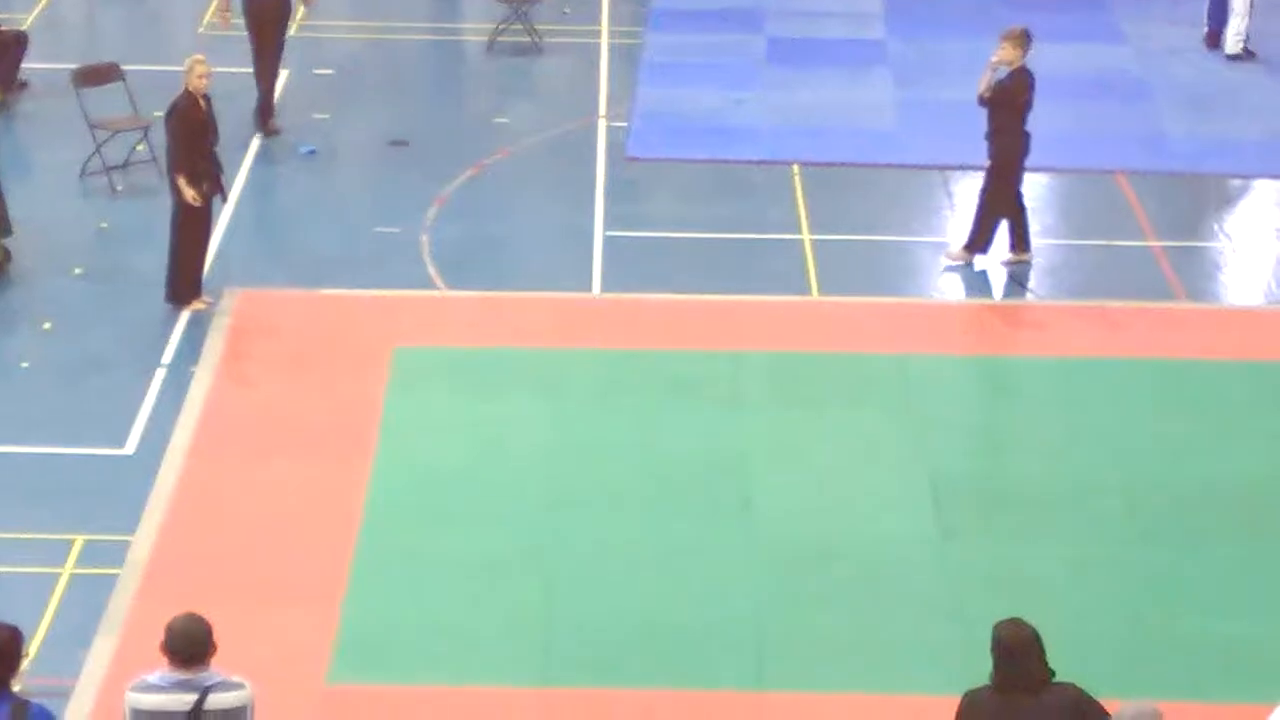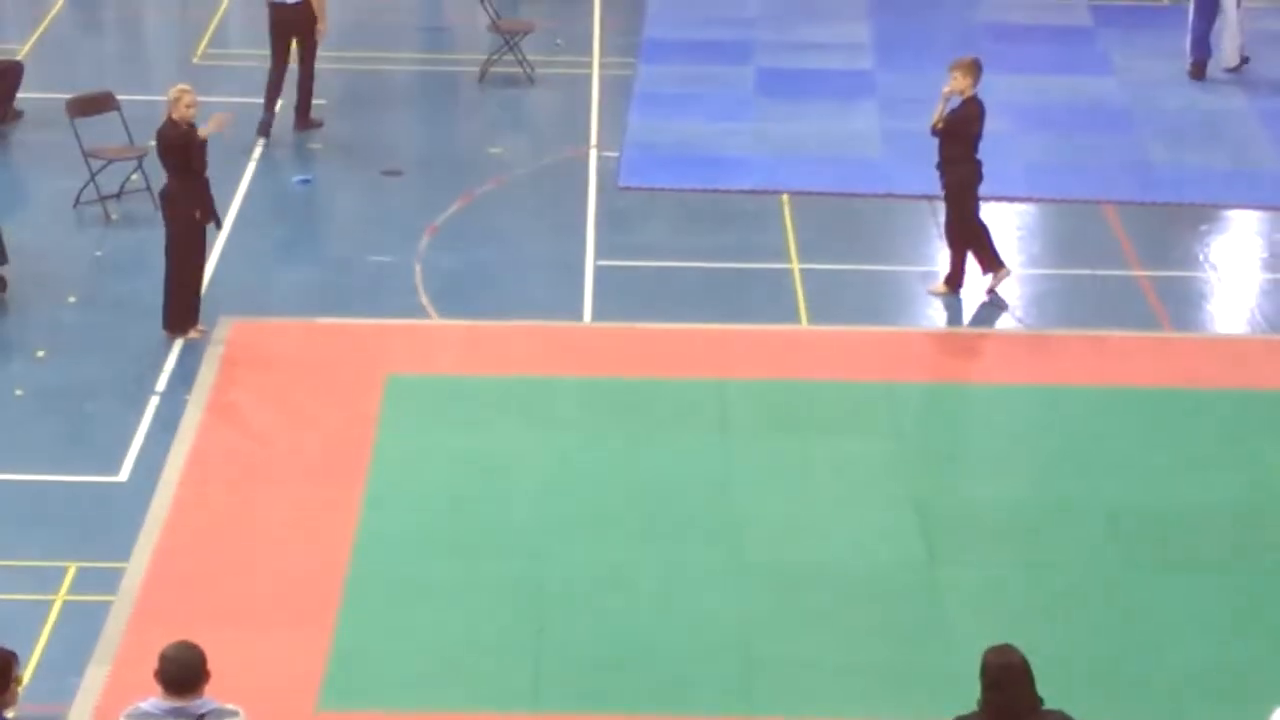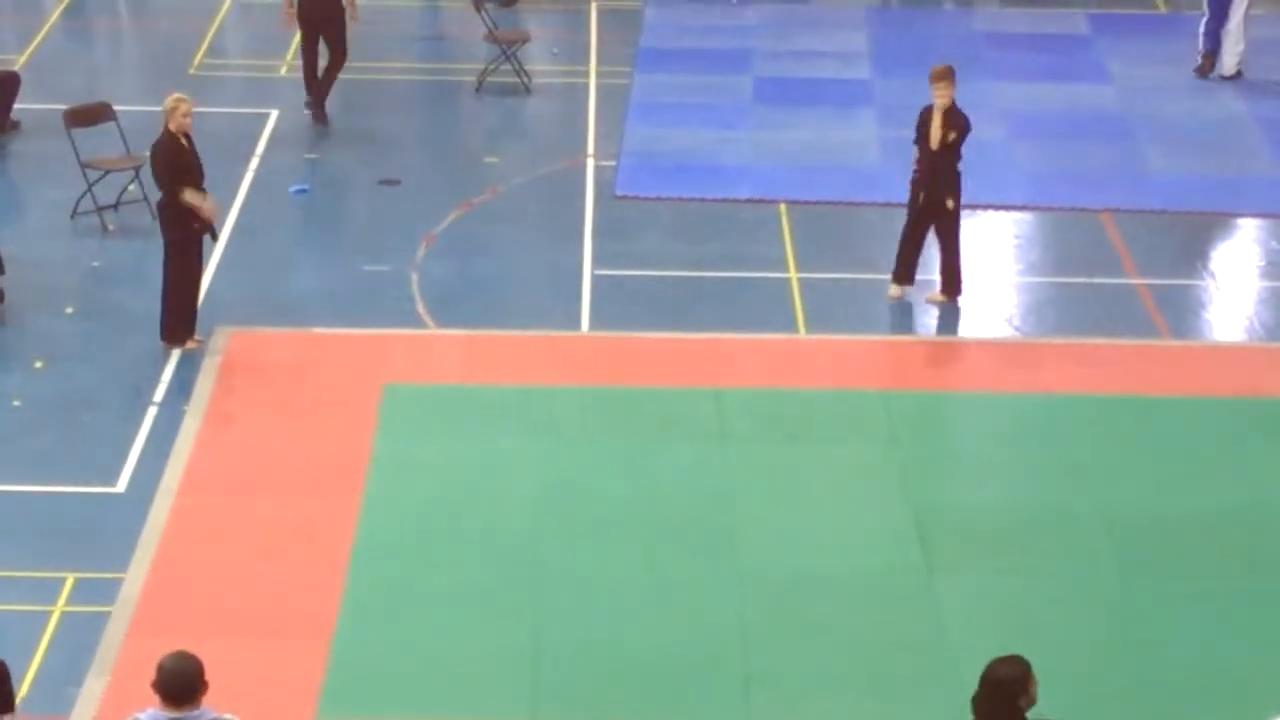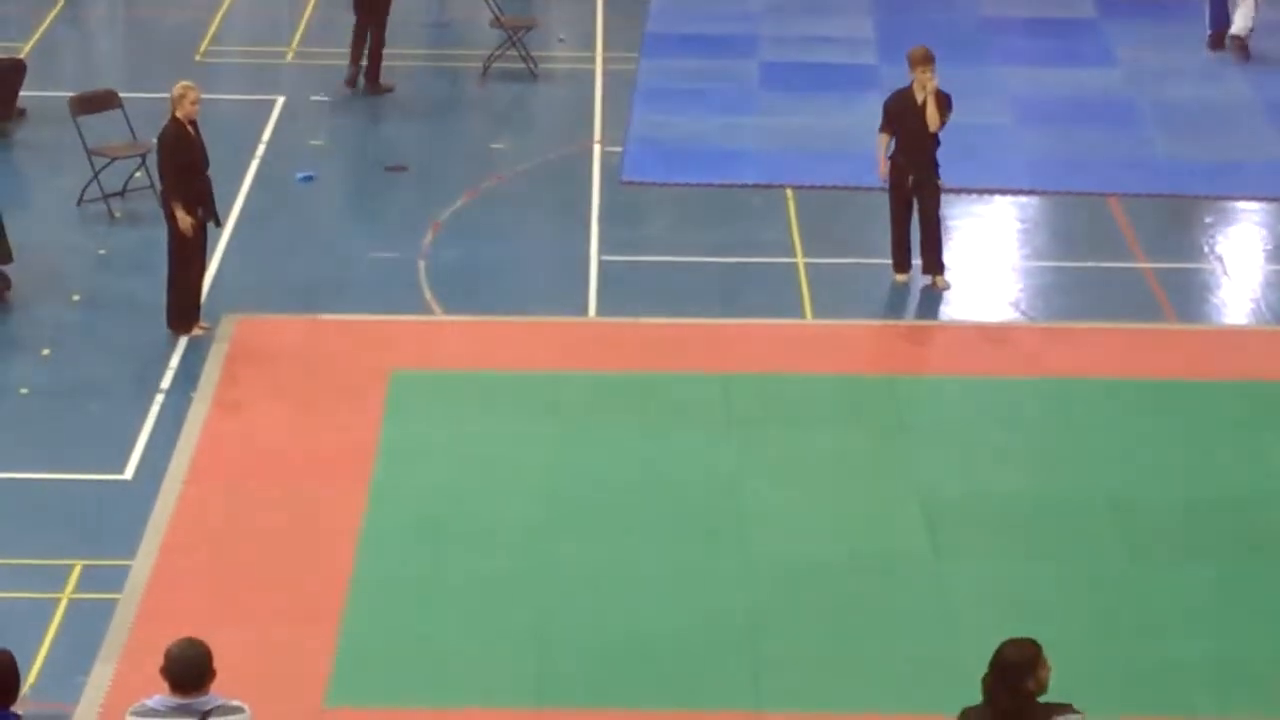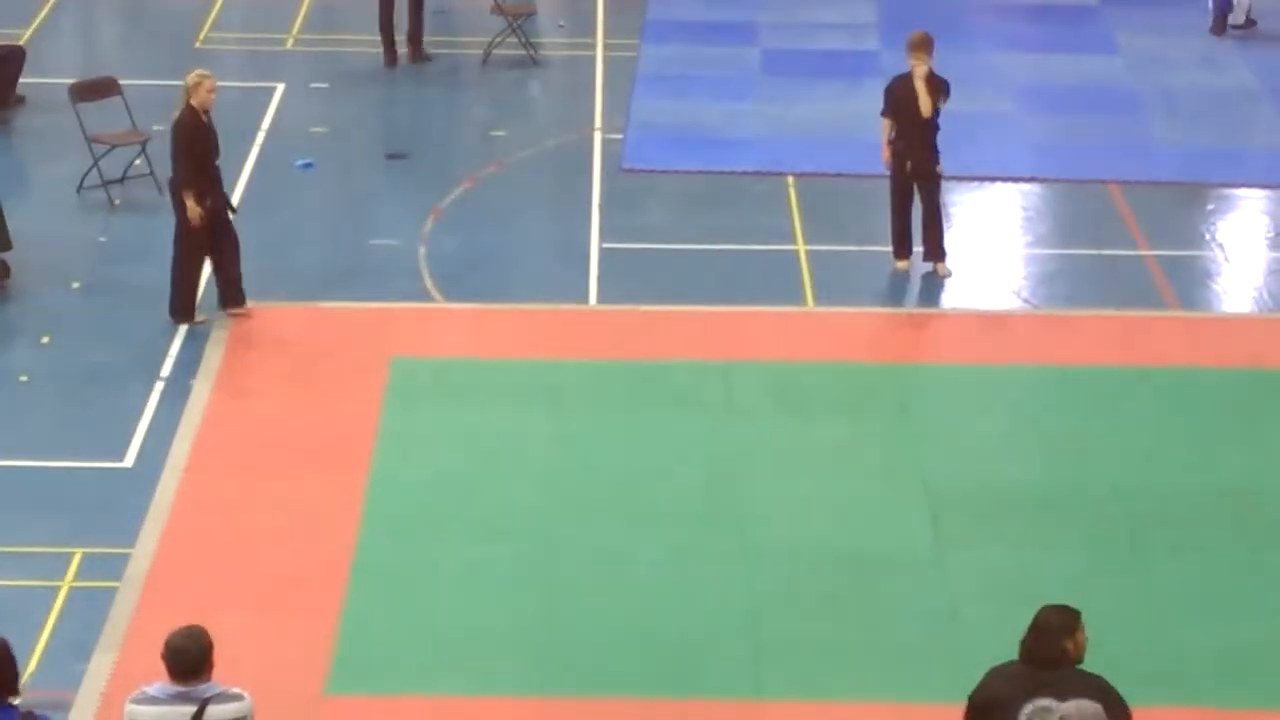
dt=0.7s
person 1, frame 1
left shoulder: (205, 101)
right shoulder: (179, 108)
right elbow: (174, 152)
left wrist: (213, 178)
right wrist: (183, 186)
left hip: (204, 177)
right hip: (188, 180)
left knee: (200, 236)
right knee: (186, 237)
left ankle: (193, 291)
right ankle: (181, 296)
person 1, frame 2
left shoulder: (189, 130)
right shoulder: (167, 134)
right elbow: (187, 142)
left wrist: (204, 205)
right wrist: (210, 128)
left hip: (195, 202)
right hip: (179, 204)
left knee: (195, 263)
right knee: (181, 264)
left ankle: (189, 320)
right ankle: (177, 324)
person 1, frame 3
left shoulder: (185, 140)
right shoulder: (162, 147)
right elbow: (167, 184)
left wrist: (200, 203)
right wrist: (196, 200)
left hip: (191, 215)
right hip: (176, 218)
left knee: (192, 274)
right knee: (178, 275)
left ankle: (186, 331)
right ankle: (174, 335)
person 1, frame 4
left shoulder: (192, 127)
right shoulder: (170, 135)
right elbow: (168, 179)
left wrist: (205, 205)
right wrist: (179, 213)
left hip: (196, 204)
right hip: (181, 208)
left knee: (196, 262)
right knee: (183, 264)
left ankle: (192, 317)
right ankle: (181, 323)
person 1, frame 5
left shoulder: (204, 117)
right shoulder: (185, 124)
right elbow: (181, 166)
left wrist: (214, 192)
right wrist: (189, 202)
left hip: (209, 191)
right hip: (191, 195)
left knee: (226, 244)
right knee: (190, 253)
left ankle: (232, 301)
right ankle: (182, 312)
person 2, frame 1
left shoulder: (1014, 82)
right shoulder: (1023, 78)
left elbow: (983, 98)
right elbow: (997, 99)
left wrist: (990, 71)
right wrist: (994, 72)
left hip: (1007, 145)
right hip: (1012, 143)
left knee: (991, 197)
right knee: (1010, 197)
left ankle: (971, 249)
right ankle: (1021, 248)
person 2, frame 2
left shoulder: (966, 112)
right shoulder: (972, 107)
left elbow: (936, 129)
right elbow: (949, 129)
left wrist: (943, 101)
right wrist: (948, 102)
left hip: (959, 175)
right hip: (964, 172)
left knee: (956, 228)
right knee: (970, 223)
left ankle: (953, 282)
right ankle: (996, 267)
person 2, frame 3
left shoulder: (958, 119)
right shoulder: (927, 113)
left elbow: (936, 145)
left wrist: (939, 114)
right wrist: (916, 172)
left hip: (946, 184)
right hip: (923, 181)
left knee: (948, 237)
right knee: (912, 232)
left ankle: (949, 289)
right ankle: (900, 280)
person 2, frame 4
left shoulder: (942, 99)
right shoulder: (897, 99)
left elbow: (934, 126)
right elbow: (886, 131)
left wrist: (930, 95)
right wrist: (883, 161)
left hip: (927, 166)
right hip: (901, 165)
left knee: (931, 219)
right knee: (900, 218)
left ankle: (936, 271)
right ankle: (901, 267)
person 2, frame 5
left shoulder: (939, 85)
right shoulder: (897, 84)
left elbow: (928, 112)
right elbow: (888, 117)
left wrist: (921, 81)
right wrist: (886, 146)
left hip: (926, 152)
right hip: (901, 151)
left knee: (932, 204)
right knee: (900, 204)
left ankle: (937, 257)
right ankle: (902, 254)
